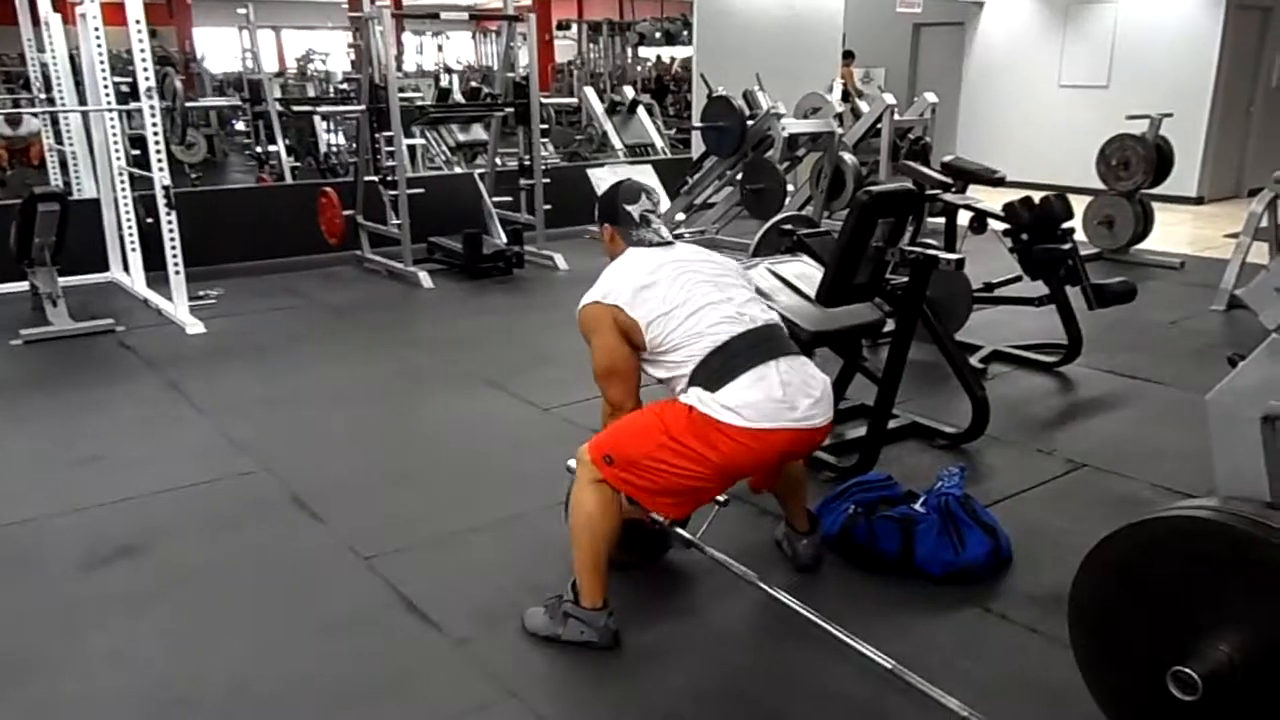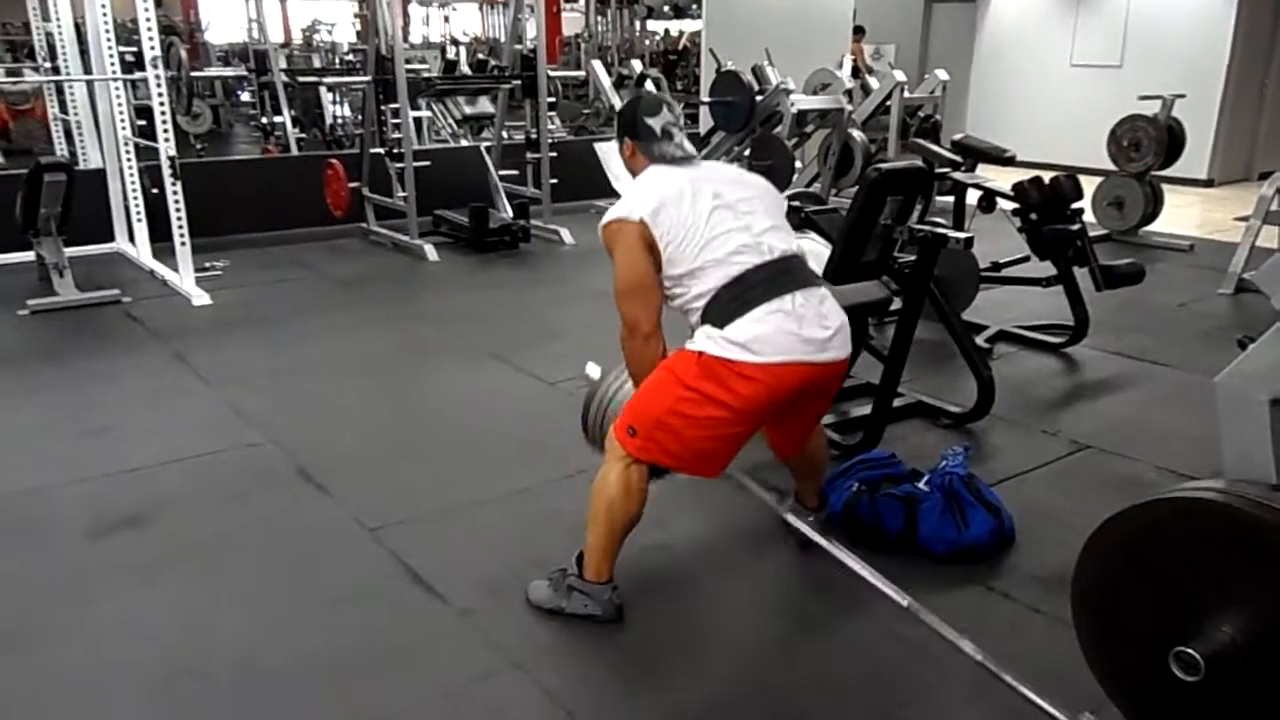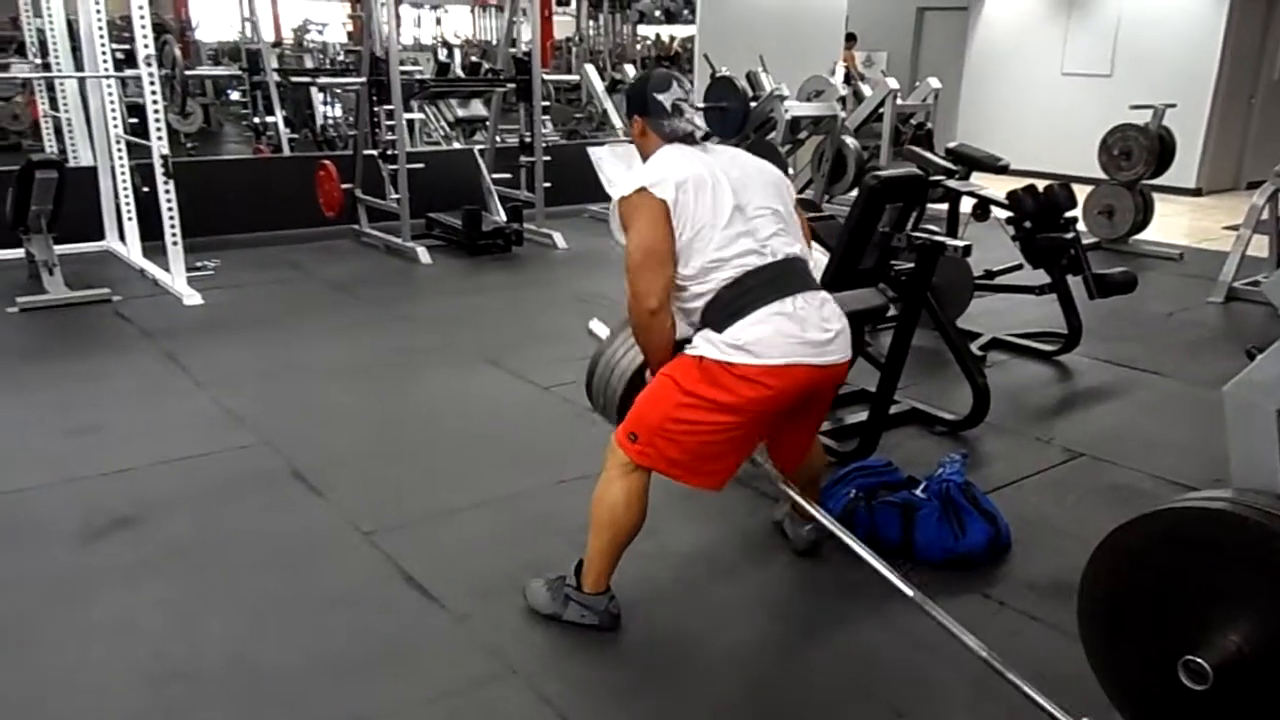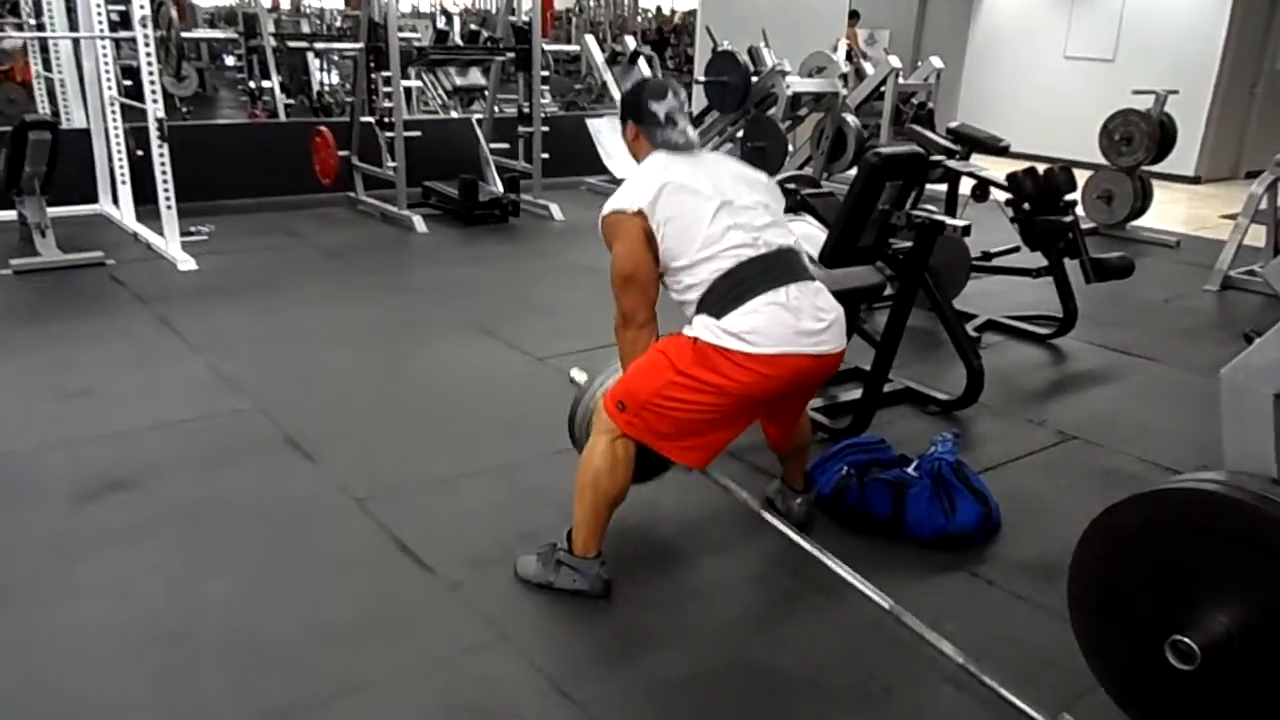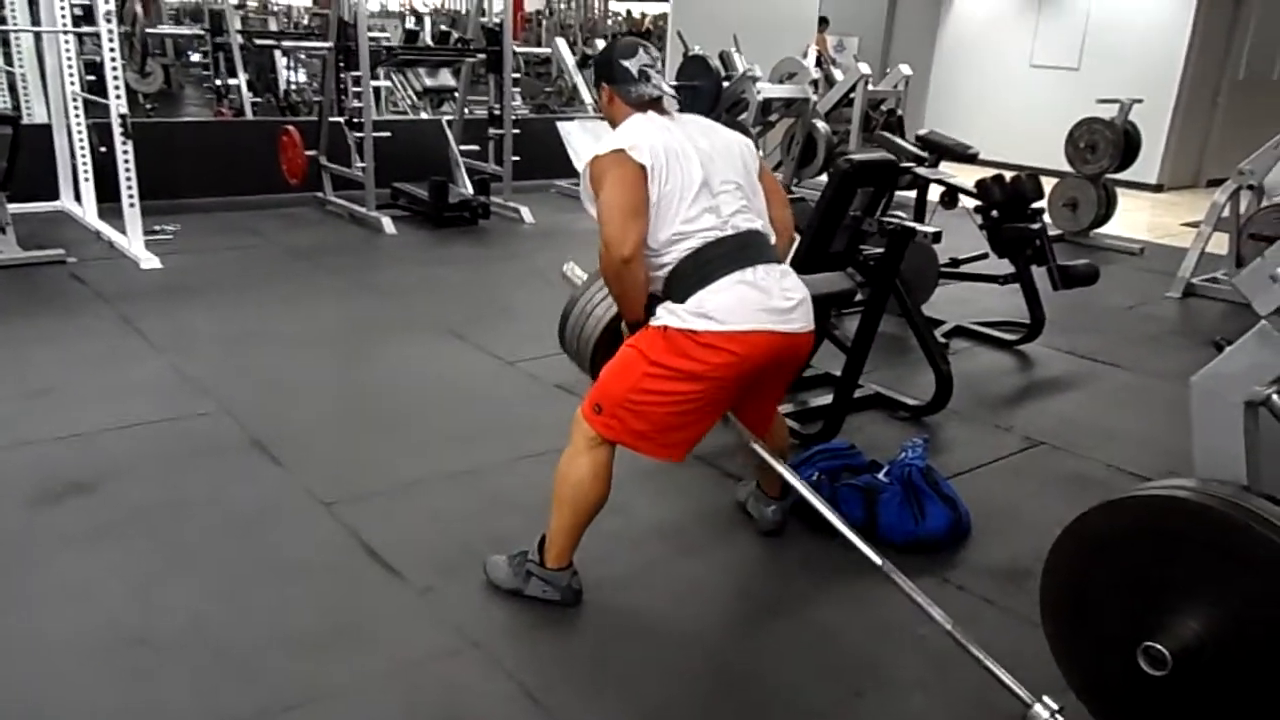
dt=0.7s
person 1, frame 1
left shoulder: (603, 301)
right shoulder: (714, 260)
left elbow: (622, 406)
left wrist: (628, 493)
left hip: (742, 418)
right hip: (814, 406)
left knee: (594, 466)
left ankle: (587, 614)
right ankle: (801, 535)
person 1, frame 2
left shoulder: (629, 213)
right shoulder: (745, 179)
left elbow: (642, 330)
left wrist: (654, 403)
left hip: (753, 349)
right hip: (831, 338)
left knee: (626, 447)
right knee: (797, 421)
left ankle: (591, 586)
right ankle: (809, 511)
person 1, frame 3
left shoulder: (648, 188)
right shoulder: (760, 167)
left elbow: (650, 305)
left wrist: (664, 375)
left hip: (752, 351)
right hip: (829, 339)
left knee: (628, 455)
right knee: (795, 431)
left ankle: (589, 595)
right ankle: (804, 522)
person 1, frame 4
left shoulder: (630, 202)
right shoulder: (744, 172)
left elbow: (636, 321)
left wrist: (647, 402)
left hip: (749, 337)
right hip: (825, 331)
left knee: (613, 422)
right knee: (782, 397)
left ankle: (580, 562)
right ankle: (795, 495)
person 1, frame 5
left shoulder: (618, 151)
right shoulder: (727, 135)
left elbow: (623, 253)
right elbow: (782, 226)
left wrist: (636, 322)
left hip: (715, 322)
right hip: (792, 313)
left knee: (593, 430)
right knee: (758, 407)
left ankle: (550, 570)
right ankle: (769, 501)
